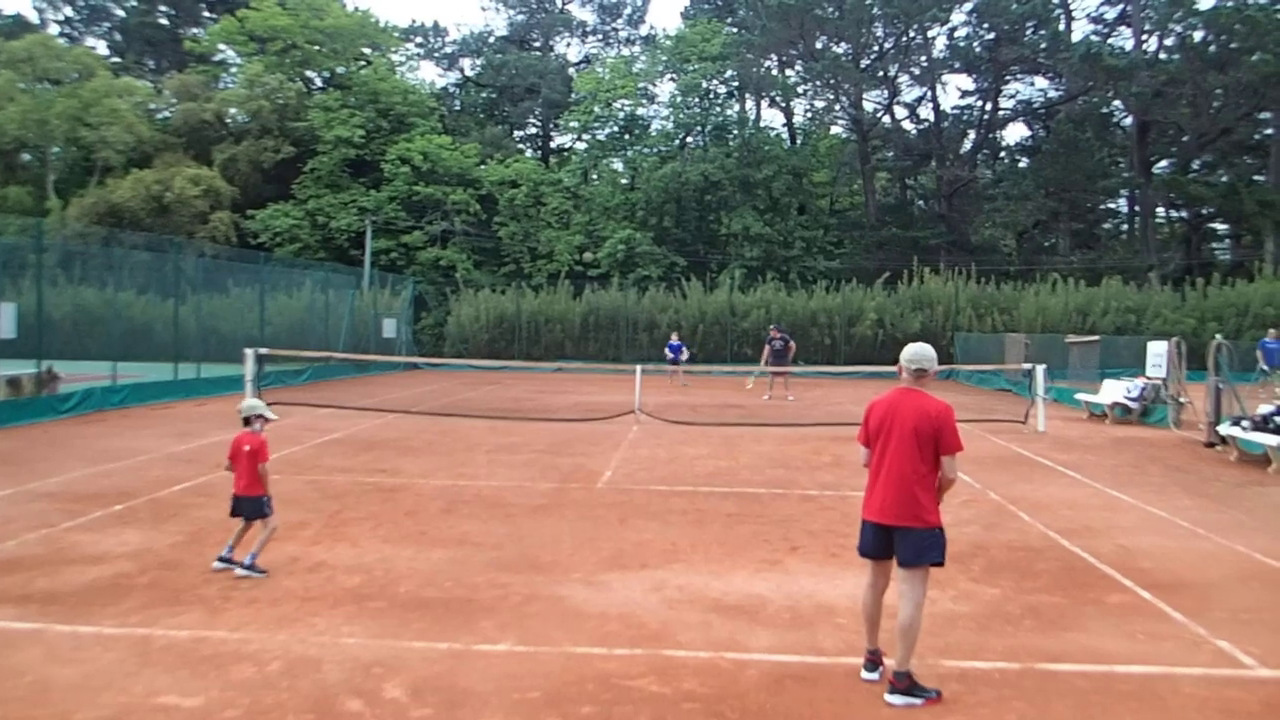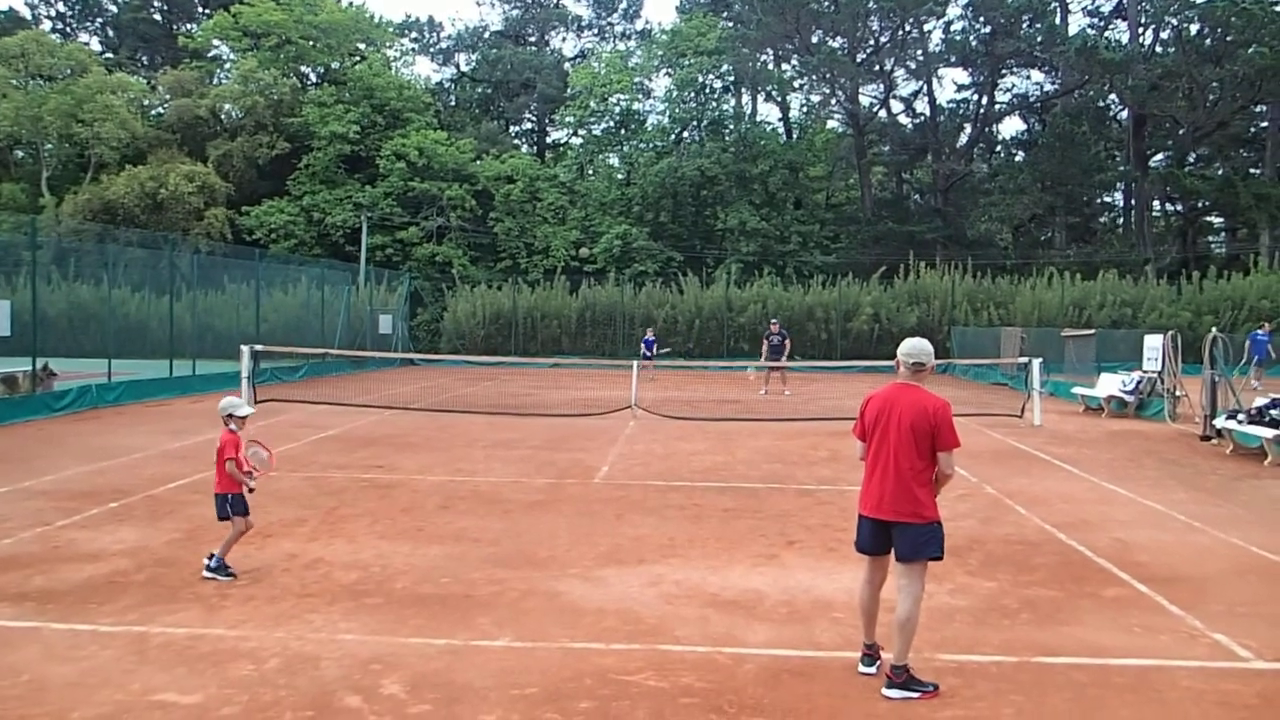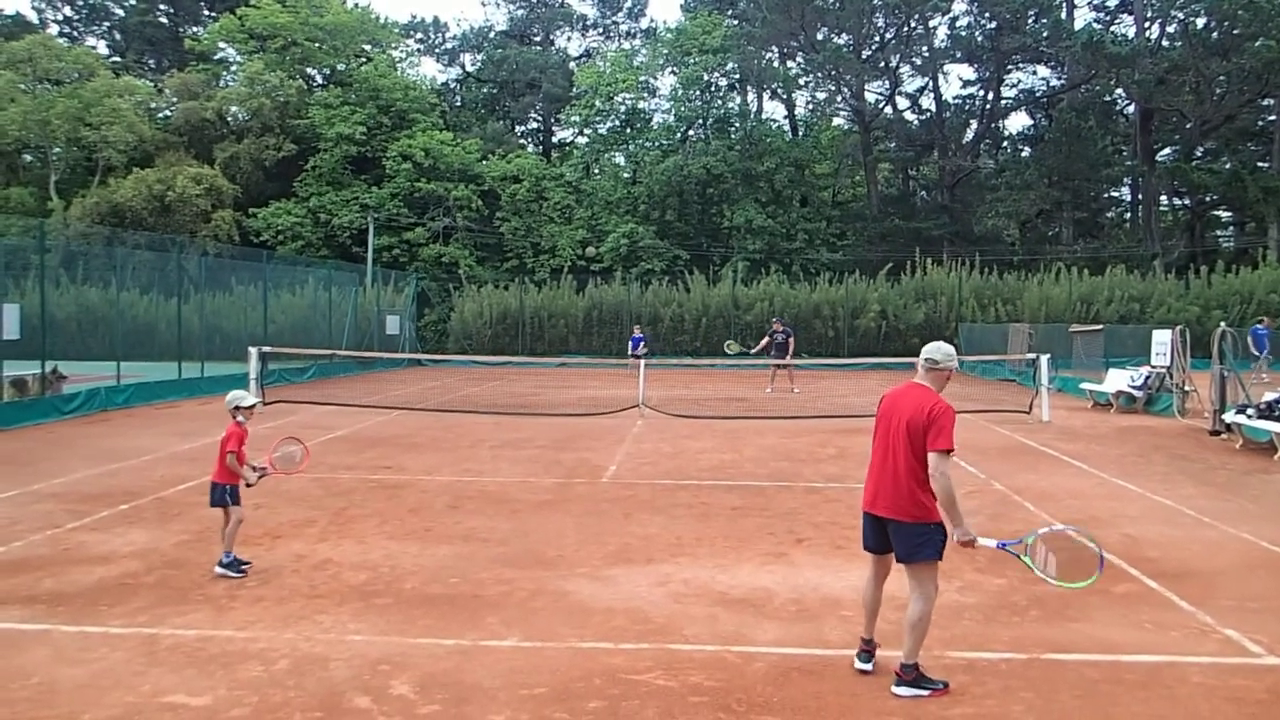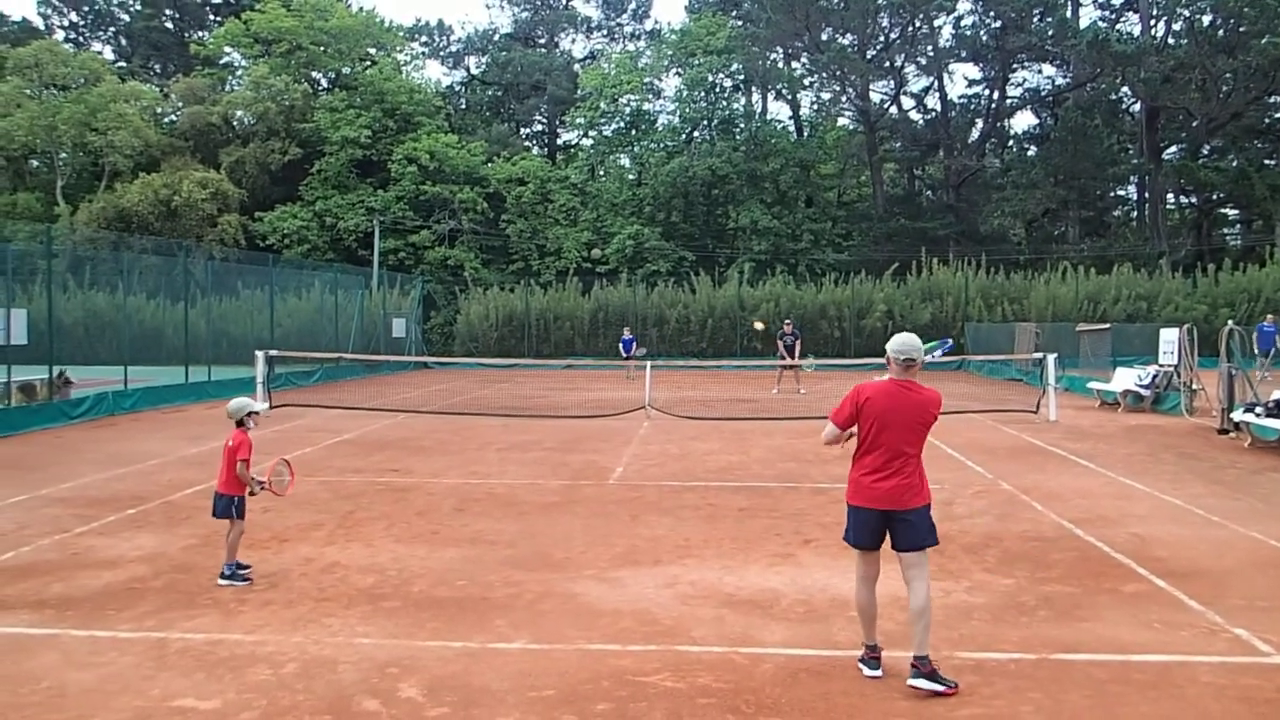
dt=0.7s
person 1, frame 1
left shoulder: (876, 406)
right shoulder: (940, 412)
left elbow: (866, 460)
right elbow: (949, 473)
right wrist: (937, 496)
left hip: (877, 509)
right hip: (917, 515)
left knee: (876, 581)
right knee: (912, 594)
left ankle: (872, 657)
right ankle: (900, 680)
person 1, frame 2
left shoulder: (872, 400)
right shoulder: (937, 407)
left elbow: (861, 453)
right elbow: (946, 469)
right wrist: (933, 490)
left hip: (873, 504)
right hip: (915, 510)
left knee: (872, 577)
right knee: (910, 589)
left ankle: (869, 652)
right ankle: (897, 675)
person 1, frame 3
left shoulder: (889, 396)
right shoulder: (939, 410)
right elbow: (938, 473)
right wrist: (959, 525)
left hip: (875, 501)
right hip: (912, 510)
left knee: (877, 573)
right knee: (924, 590)
left ankle: (866, 648)
right ankle: (907, 673)
person 1, frame 4
left shoulder: (864, 392)
right shoulder: (932, 400)
left elbow: (828, 438)
left wrist: (850, 433)
left hip: (864, 497)
right hip: (910, 500)
left knee: (866, 577)
right knee: (918, 580)
left ankle: (871, 654)
right ankle: (920, 664)
person 2, frame 1
left shoulder: (238, 439)
right shoulder: (260, 441)
left elbow: (228, 466)
right elbow: (262, 470)
right wrist: (267, 490)
left hip: (240, 491)
right hip: (255, 493)
left knee: (246, 523)
right knee: (270, 527)
left ankle: (225, 557)
right ankle: (248, 563)
person 2, frame 2
left shoulder: (230, 437)
right shoulder: (231, 440)
right elbow: (230, 469)
left wrist: (244, 471)
right wrist: (248, 482)
left hip: (234, 490)
right hip: (228, 492)
left knee: (247, 525)
right knee: (238, 528)
left ankle: (216, 557)
right ankle: (213, 566)
person 2, frame 3
left shoulder: (241, 429)
right shoulder: (235, 432)
right elbow: (230, 461)
left wrist: (253, 468)
right wrist: (247, 477)
left hip: (228, 481)
right hip: (225, 482)
left knee: (230, 519)
right knee: (237, 517)
left ankle: (229, 557)
right ankle: (225, 562)
person 2, frame 4
left shoulder: (235, 436)
right shoulder: (244, 440)
right elbow: (240, 470)
left wrist: (252, 479)
right wrist: (252, 486)
left hip: (226, 489)
right hip: (233, 492)
left knee: (235, 527)
right knee: (237, 529)
left ankle: (231, 563)
right ankle: (228, 572)
